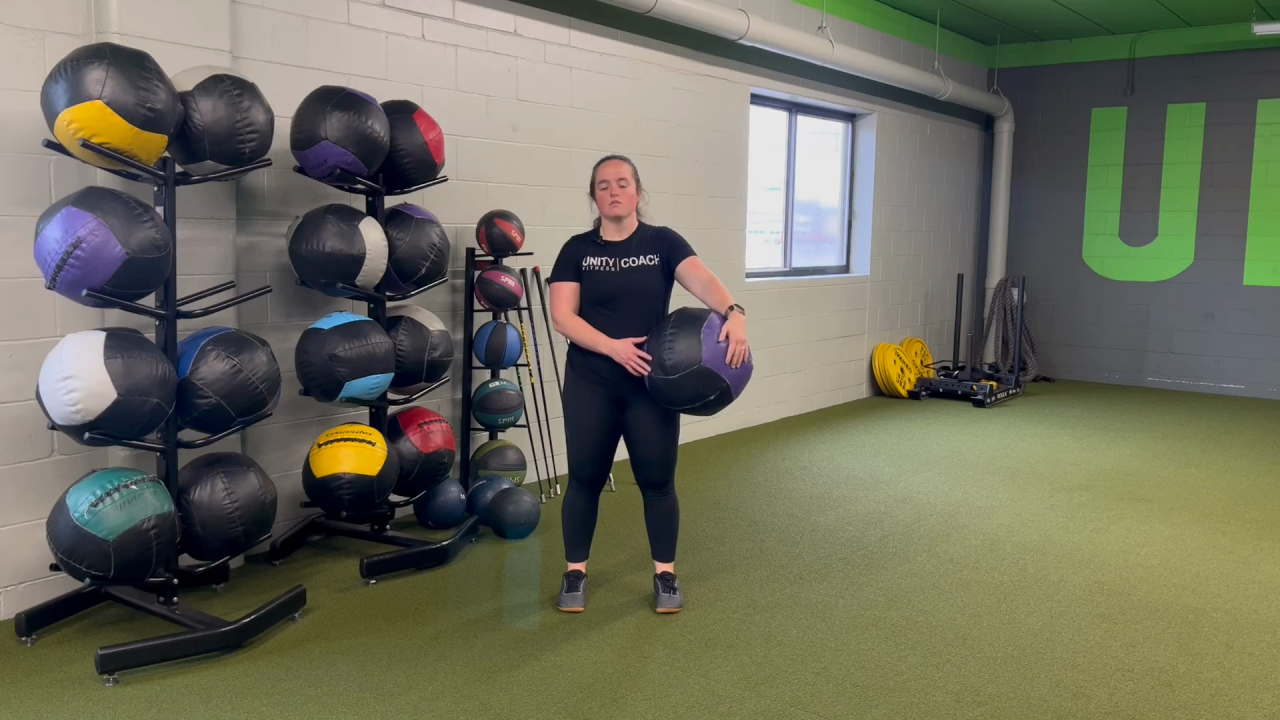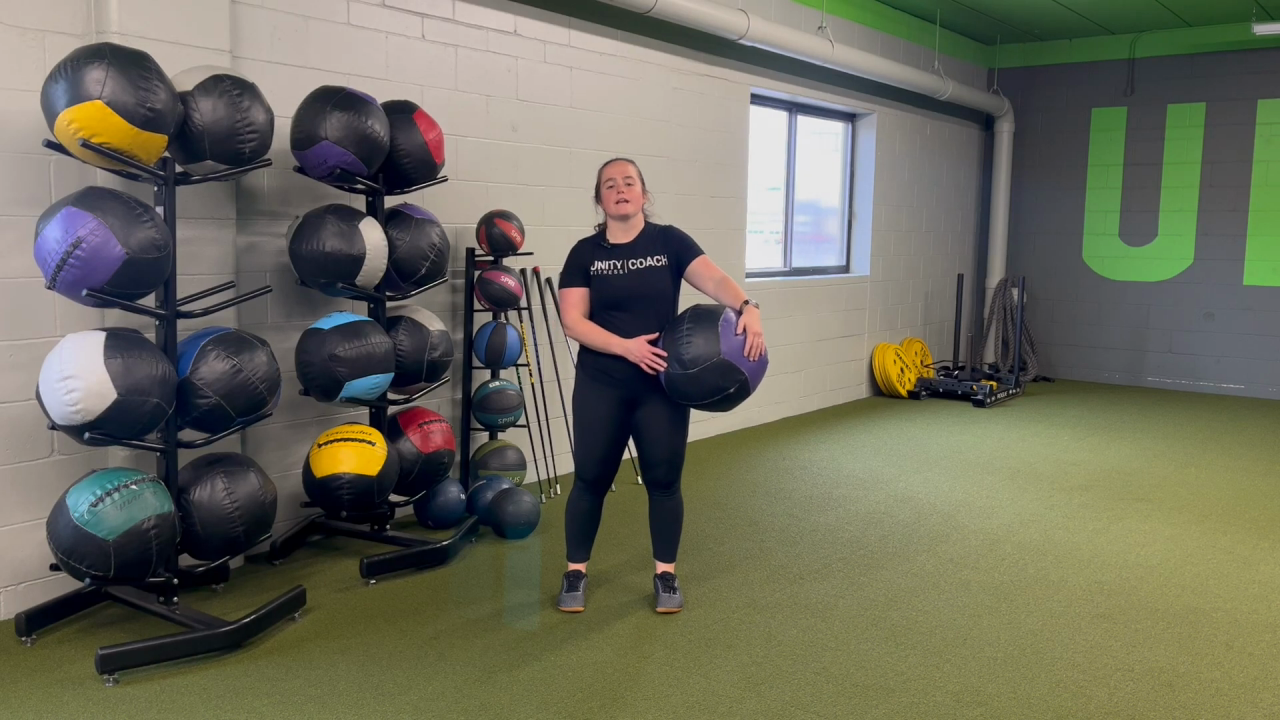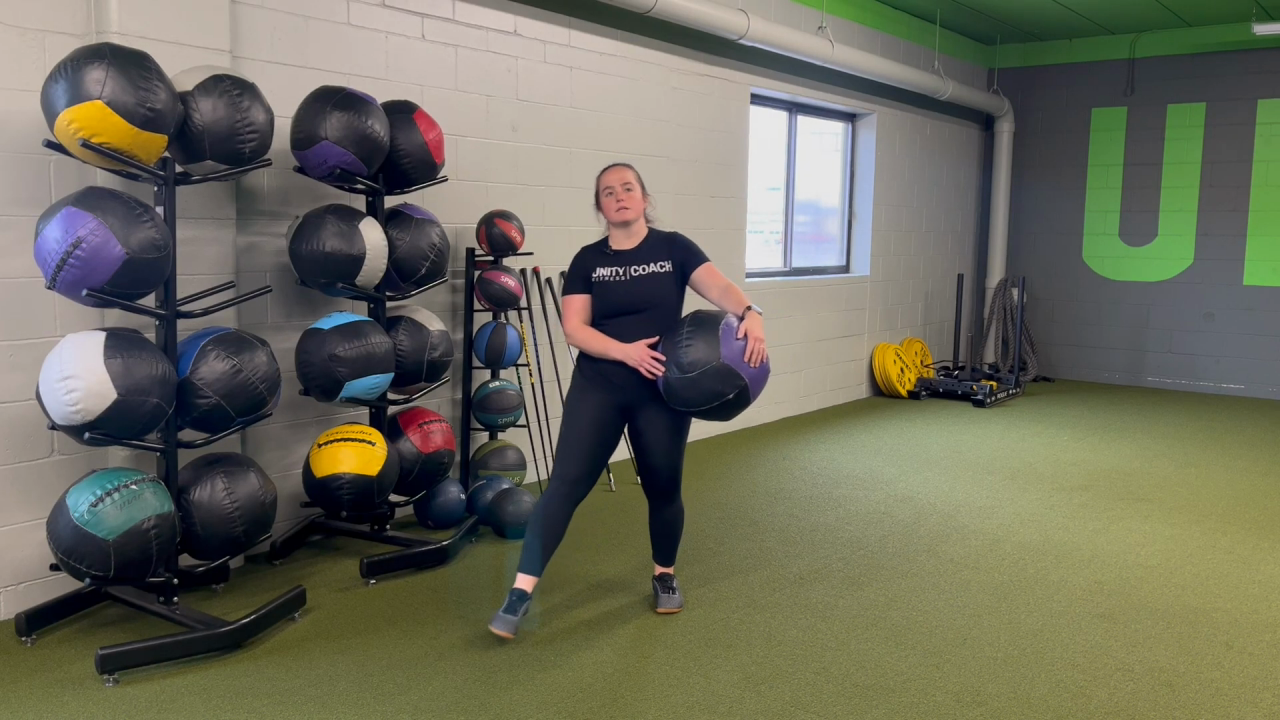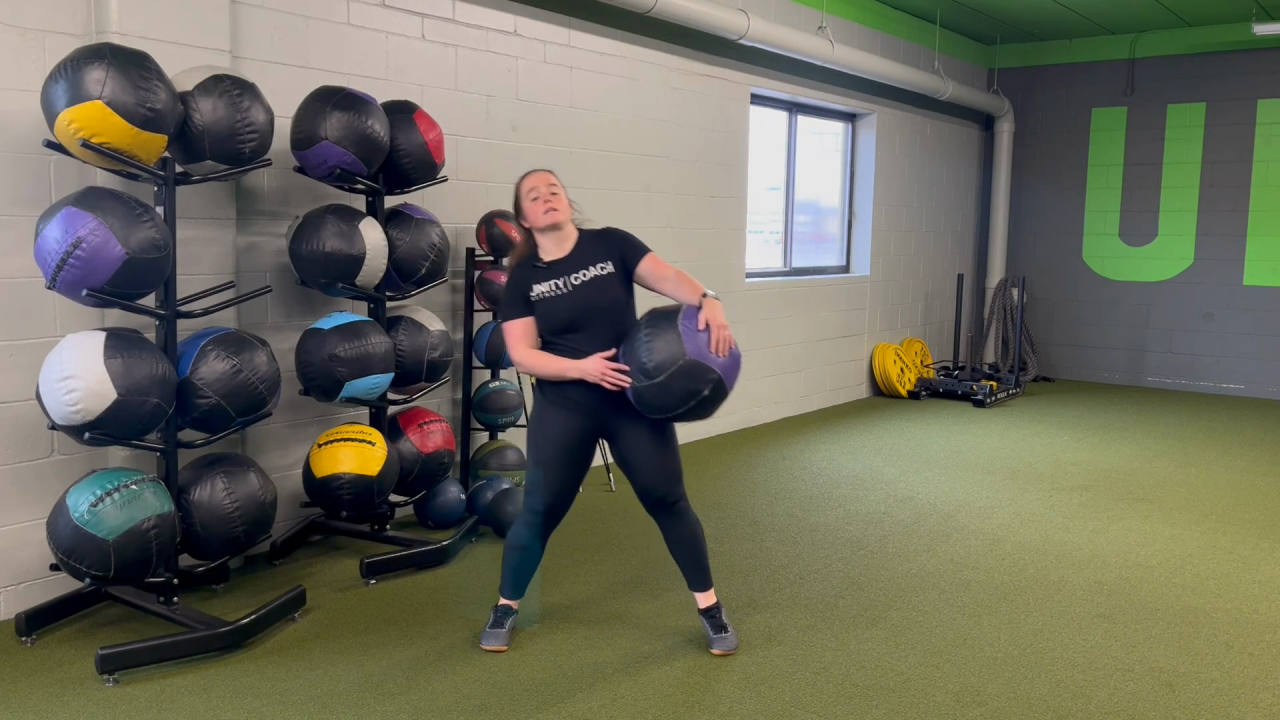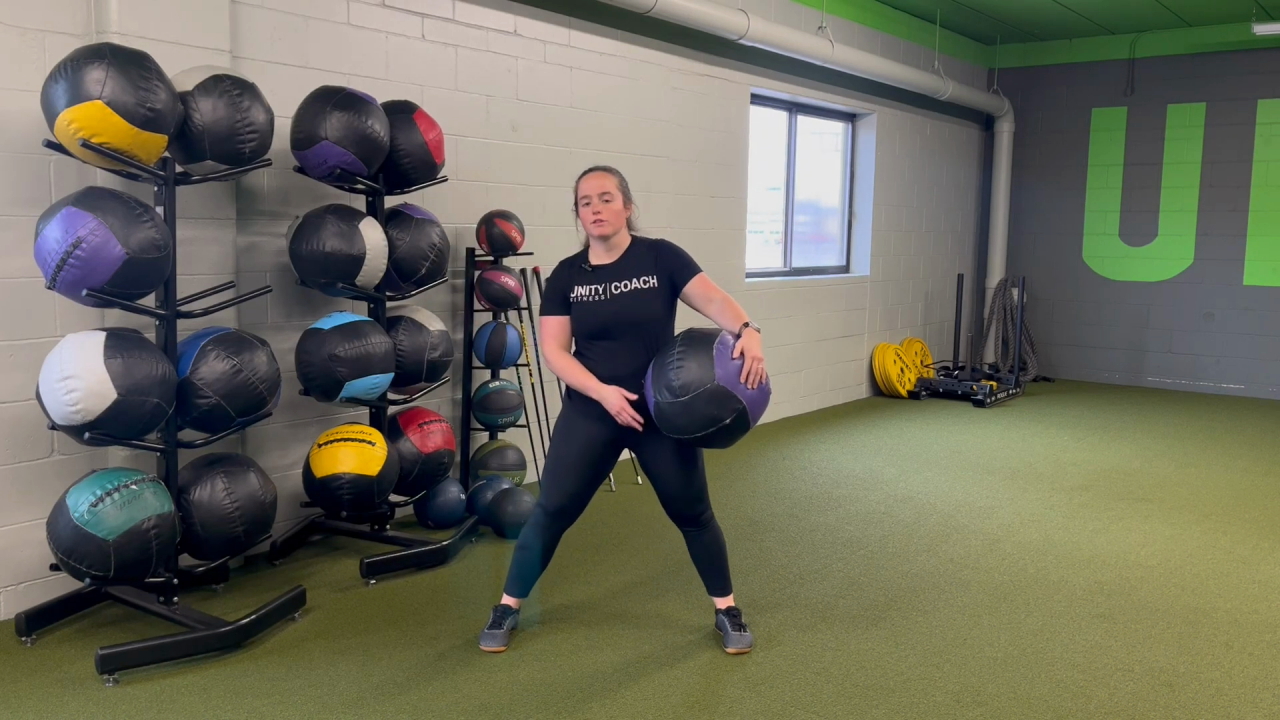
dt=1s
person 1, frame 1
left shoulder: (663, 242)
right shoulder: (578, 250)
left elbow: (702, 280)
right elbow: (562, 316)
left wrist: (733, 313)
right wrist: (612, 346)
left hip: (653, 385)
right hip: (590, 385)
left knee: (658, 480)
right knee: (585, 479)
left ankle: (665, 574)
right ankle: (575, 571)
person 1, frame 2
left shoulder: (669, 241)
right shoulder: (585, 253)
left elbow: (713, 279)
right elbow: (573, 321)
left wrist: (747, 307)
right wrist: (626, 346)
left hip: (662, 385)
right hip: (600, 386)
left knee: (664, 479)
right knee: (591, 480)
left ankle: (665, 574)
right ankle: (575, 572)
person 1, frame 3
left shoulder: (673, 248)
right shoulder: (587, 261)
left elbow: (718, 286)
right elbow: (574, 329)
left wrist: (749, 314)
right wrist: (625, 351)
left hip: (661, 392)
right hip: (596, 389)
left knee: (663, 487)
right knee: (566, 484)
left ankle: (664, 575)
right ankle: (521, 591)
person 1, frame 4
left shoulder: (609, 245)
right shoulder: (523, 278)
left elbow: (665, 277)
right elbow: (522, 354)
left wrist: (707, 301)
right wrist: (582, 368)
left hip: (634, 401)
right hip: (563, 409)
left knee: (667, 500)
right knee: (541, 509)
left ankle: (710, 607)
right ankle: (506, 606)
person 1, frame 5
left shoulder: (661, 256)
right shoulder: (567, 275)
left elbow: (713, 300)
right elbow: (554, 350)
left wrist: (748, 331)
right wrist: (601, 392)
right hip: (589, 415)
left knee: (692, 513)
right knee: (552, 510)
left ankle: (726, 609)
right ankle: (508, 606)
